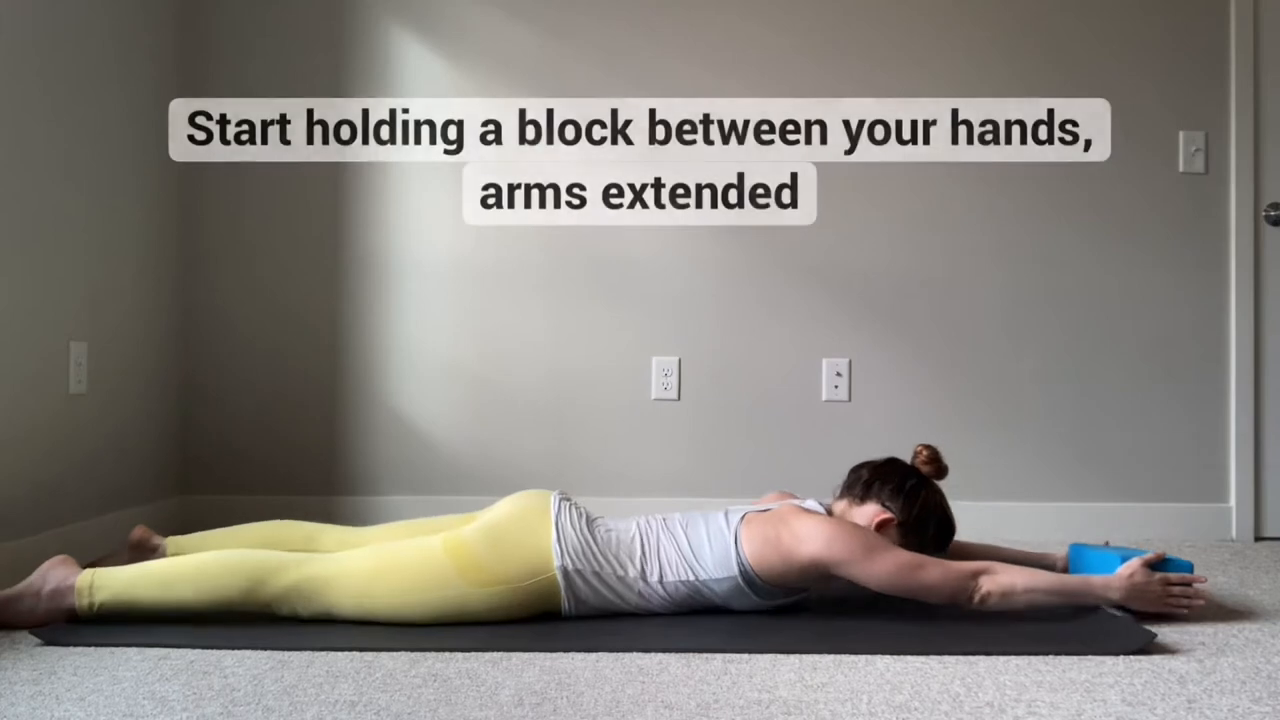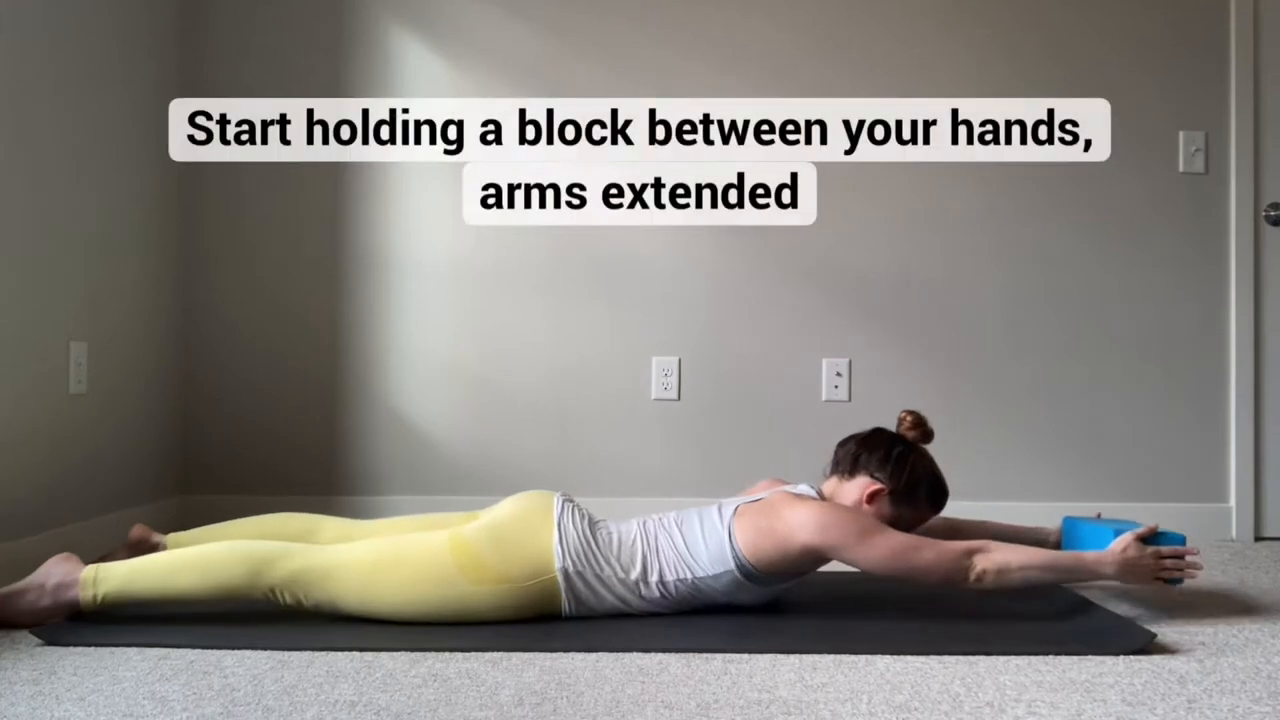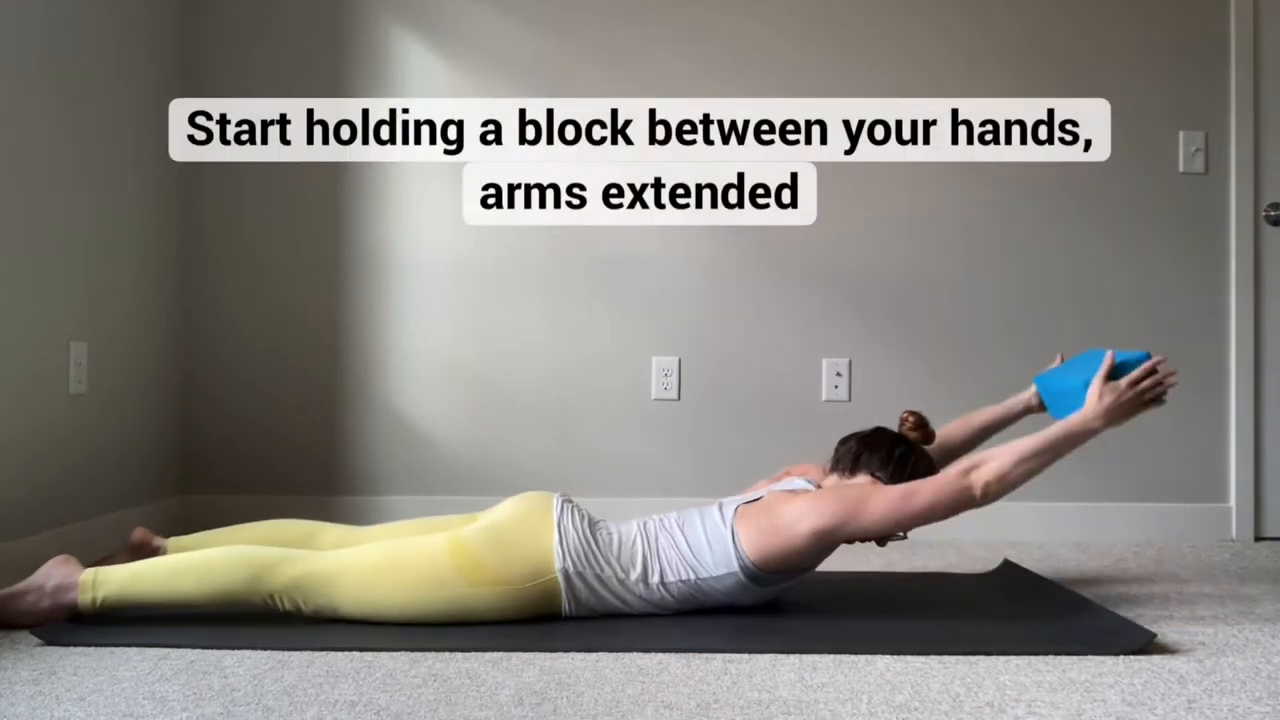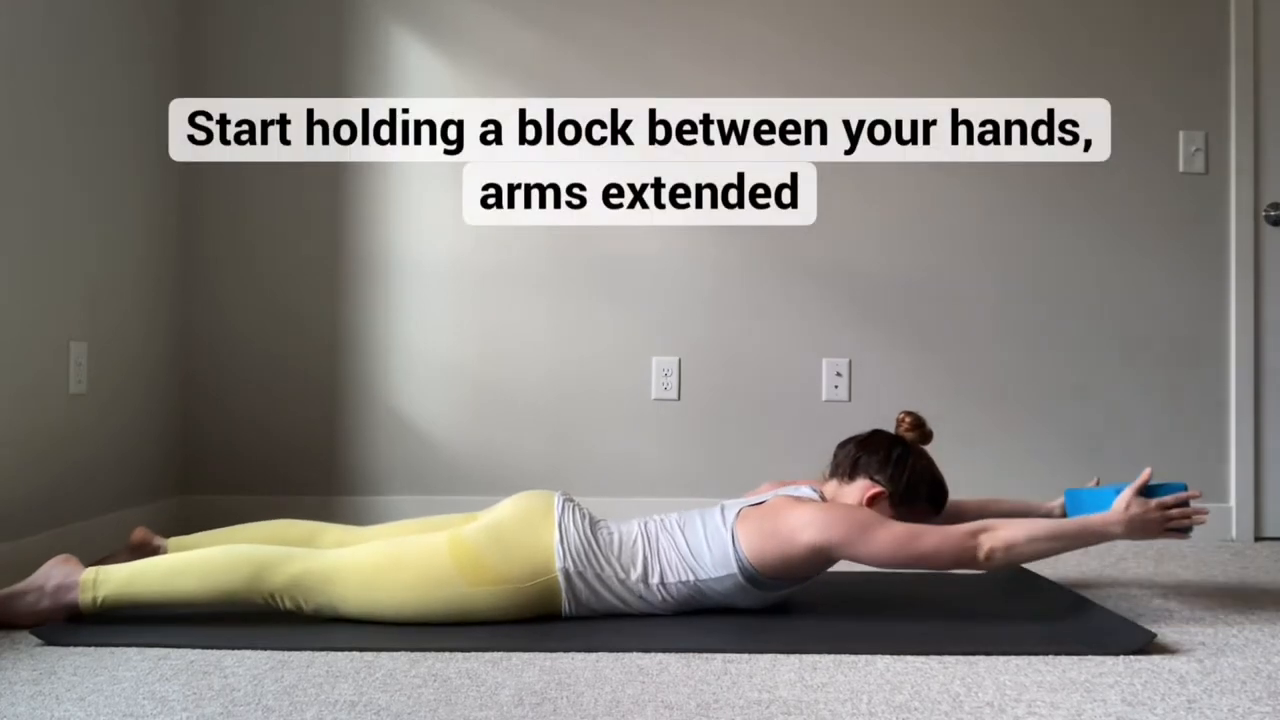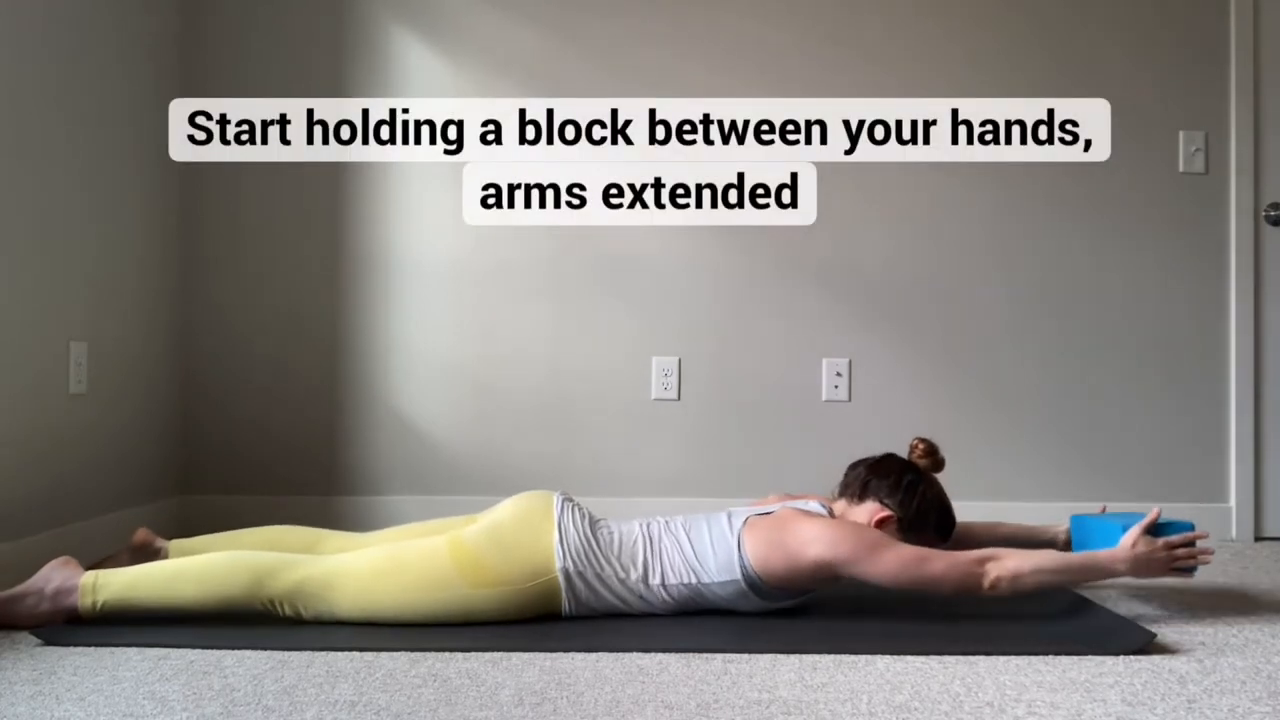
dt=0.5s
person 1, frame 1
left shoulder: (811, 510)
right shoulder: (825, 542)
left elbow: (947, 544)
right elbow: (967, 586)
left wrist: (1066, 563)
right wrist: (1108, 590)
left hip: (543, 529)
right hip: (536, 564)
left knee: (339, 543)
right knee: (308, 585)
left ankle: (164, 549)
person 1, frame 2
left shoulder: (801, 492)
right shoulder: (820, 525)
left elbow: (945, 528)
right elbow: (966, 568)
left wrist: (1065, 530)
right wrist: (1103, 567)
left hip: (540, 525)
right hip: (536, 567)
left knee: (334, 539)
right knee: (303, 579)
left ankle: (156, 546)
person 1, frame 3
left shoulder: (810, 478)
right shoulder: (822, 515)
left elbow: (929, 455)
right elbow: (968, 489)
left wrist: (1031, 399)
right wrist: (1092, 422)
left hip: (542, 529)
right hip: (538, 567)
left knee: (335, 542)
right knee: (306, 584)
left ankle: (163, 549)
person 1, frame 4
left shoulder: (812, 489)
right shoulder: (822, 527)
left elbow: (946, 507)
right elbow: (973, 548)
left wrist: (1061, 499)
right wrist: (1111, 527)
left hip: (540, 526)
right hip: (538, 567)
left knee: (332, 554)
right knee: (306, 585)
left ankle: (154, 551)
person 1, frame 5
left shoulder: (811, 507)
right shoulder: (827, 543)
left elbow: (951, 533)
right elbow: (974, 576)
left wrist: (1070, 533)
right wrist: (1111, 565)
left hip: (545, 529)
right hip: (538, 566)
left knee: (336, 556)
right knee: (307, 589)
left ankle: (165, 551)
